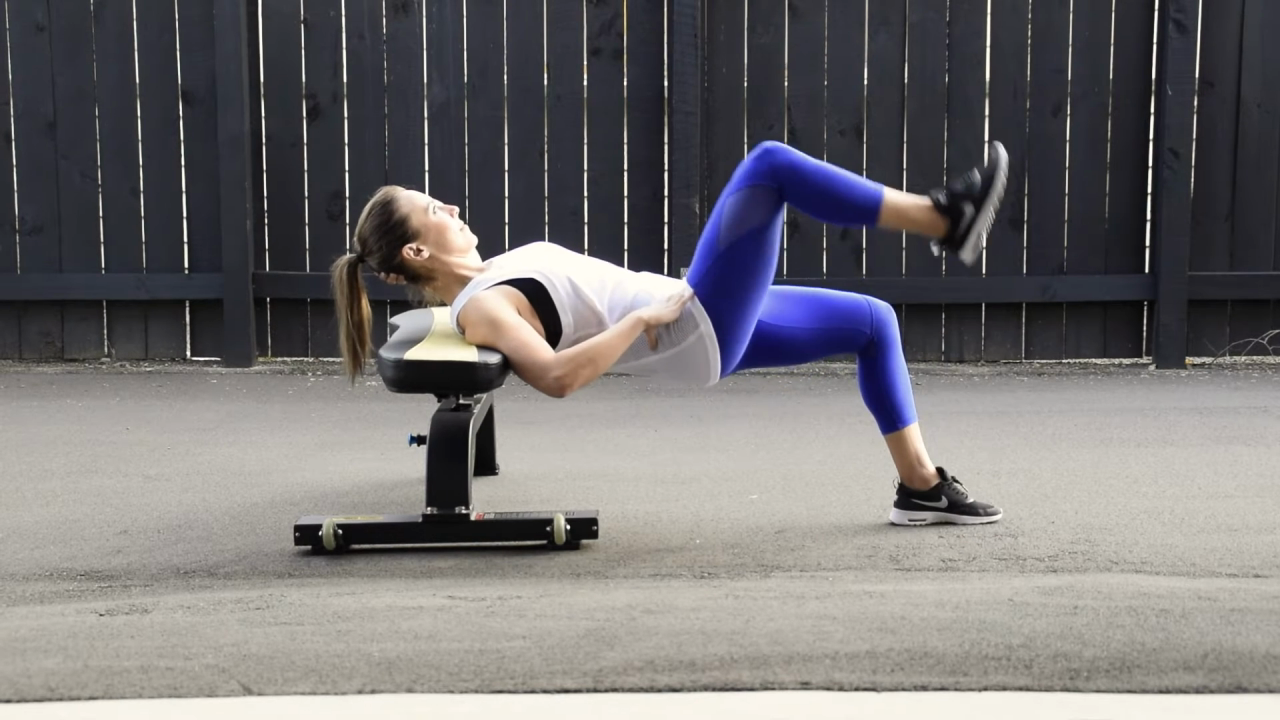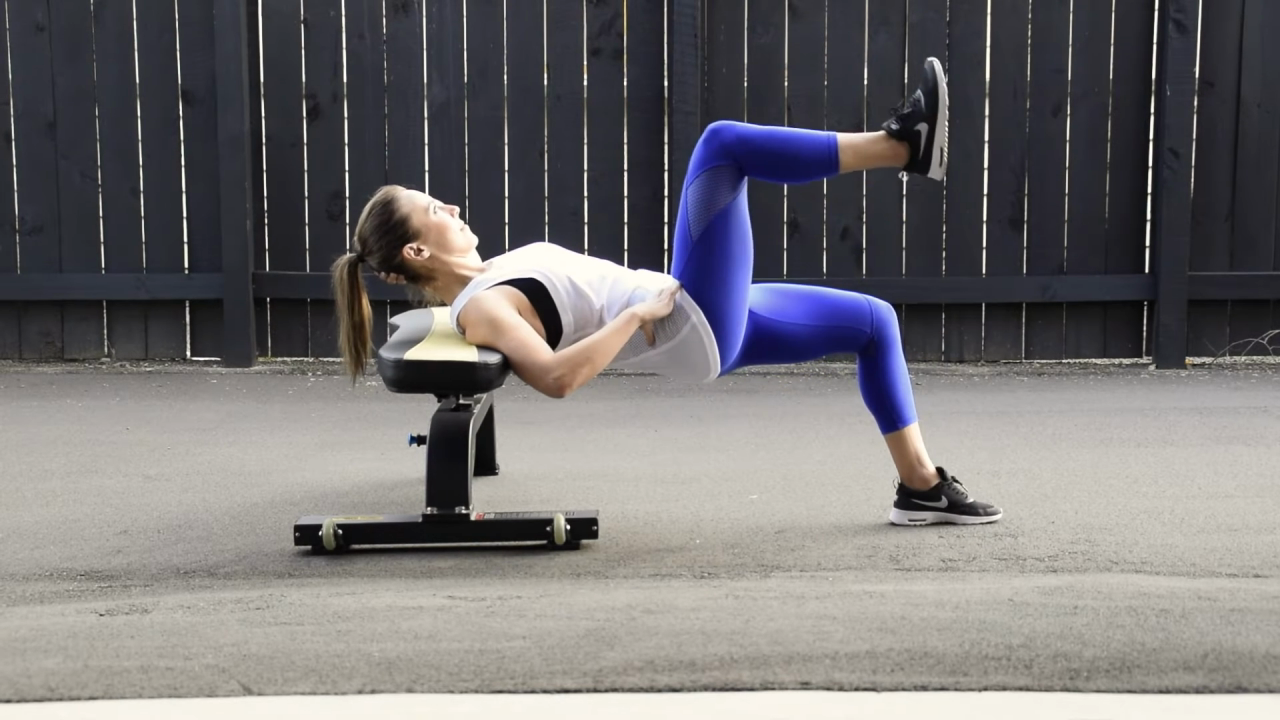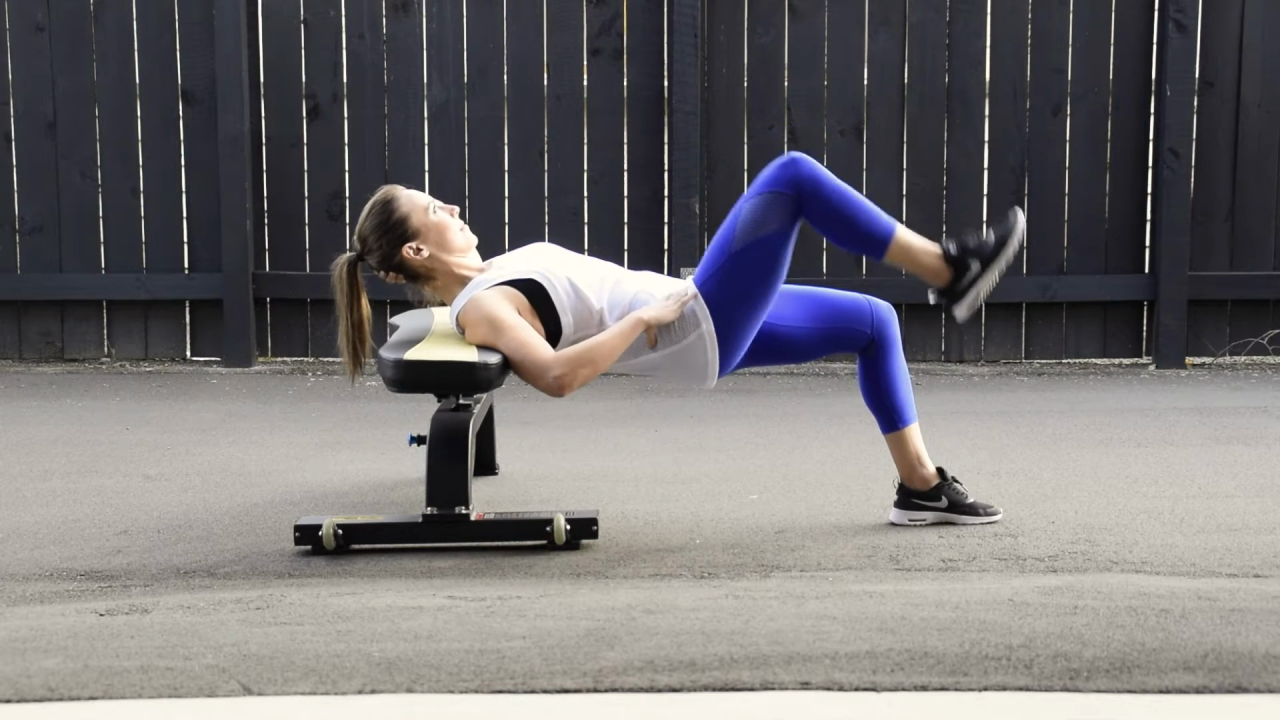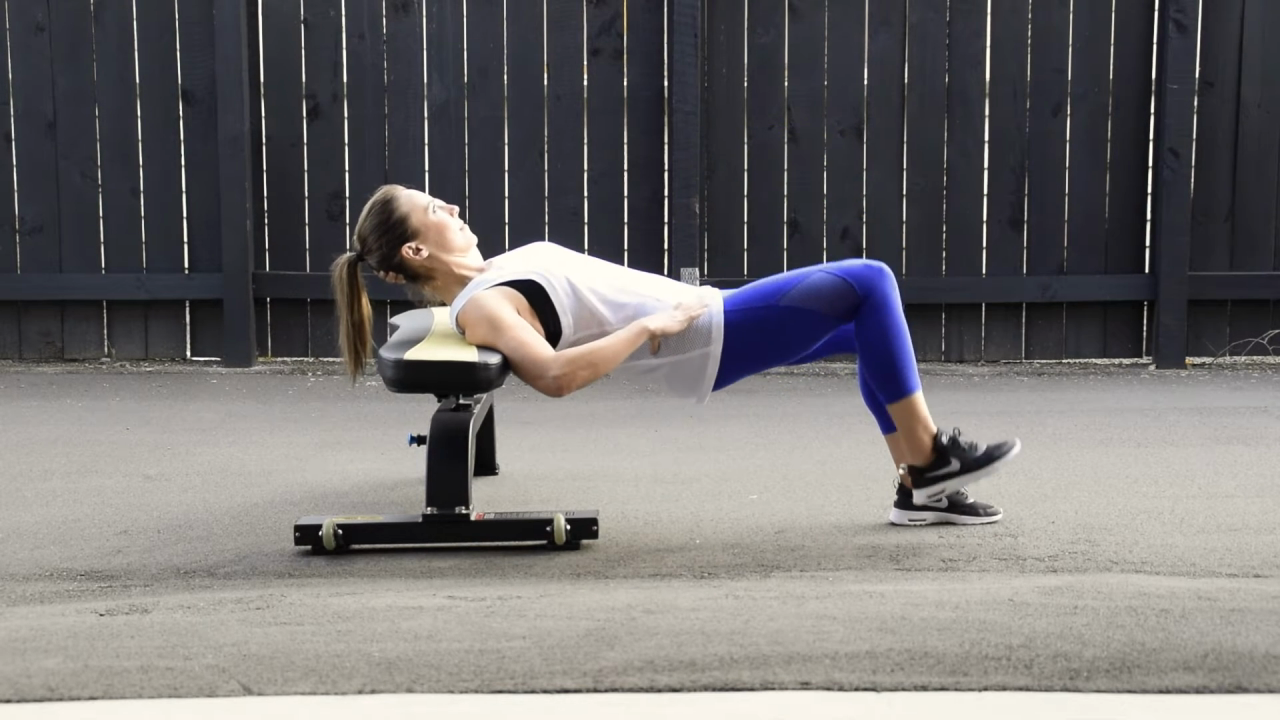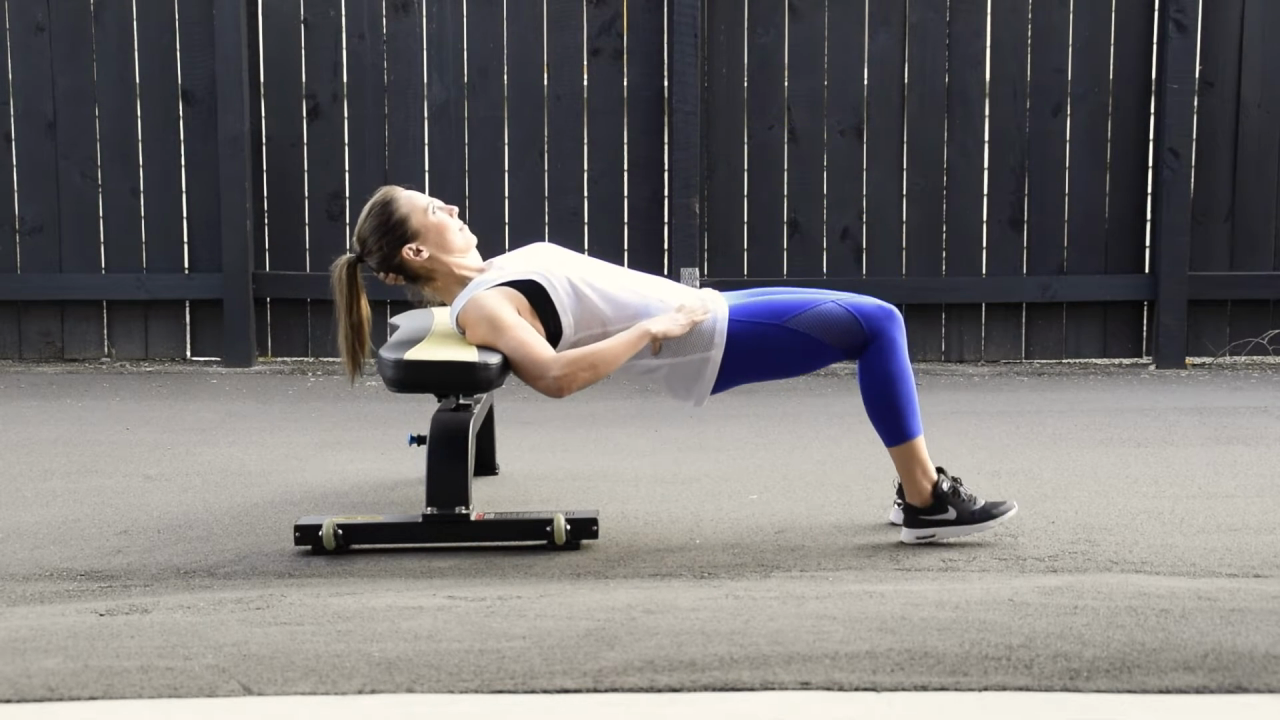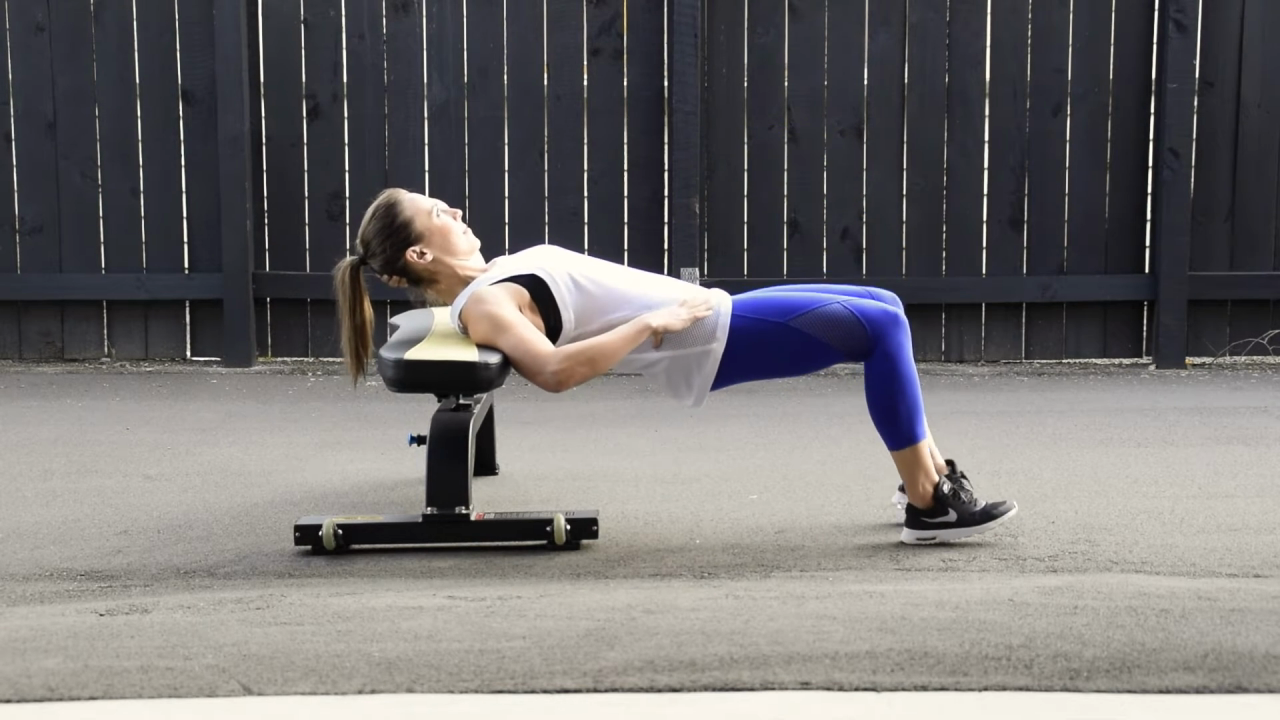
dt=0.4s
person 1, frame 1
left shoulder: (486, 283)
right shoulder: (479, 308)
right elbow: (557, 375)
right wrist: (643, 317)
left hip: (703, 325)
right hip: (695, 331)
left knee: (873, 319)
right knee: (769, 164)
left ankle: (922, 487)
right ankle: (945, 220)
person 1, frame 2
left shoulder: (487, 282)
right shoulder: (480, 308)
right elbow: (557, 377)
right wrist: (640, 310)
left hip: (708, 326)
right hip: (693, 327)
left knee: (873, 322)
right knee: (720, 142)
left ankle: (922, 487)
right ankle: (905, 146)
person 1, frame 3
left shoulder: (486, 283)
right shoulder: (478, 309)
right elbow: (557, 375)
right wrist: (645, 317)
left hip: (694, 318)
right hip: (697, 331)
left knee: (873, 321)
right knee: (791, 174)
left ankle: (921, 487)
right ankle: (950, 272)
person 1, frame 4
left shoulder: (486, 282)
right shoulder: (478, 310)
right elbow: (557, 374)
right wrist: (650, 325)
left hip: (702, 322)
right hip: (700, 343)
left knee: (864, 325)
right knee: (867, 283)
left ankle: (919, 485)
right ankle: (931, 455)
person 1, frame 5
left shoulder: (487, 280)
right shoulder: (480, 307)
right elbow: (556, 375)
right wrist: (653, 329)
left hip: (701, 317)
right hip: (701, 348)
left knee: (876, 322)
right knee: (877, 324)
left ankle: (919, 483)
right ankle: (925, 500)
person 1, frame 6
left shoulder: (490, 282)
right shoulder: (480, 305)
right elbow: (555, 370)
right wrist: (654, 322)
left hip: (702, 319)
right hip: (703, 345)
left knee: (882, 309)
right knee: (882, 329)
left ankle: (927, 469)
right ankle: (927, 501)
